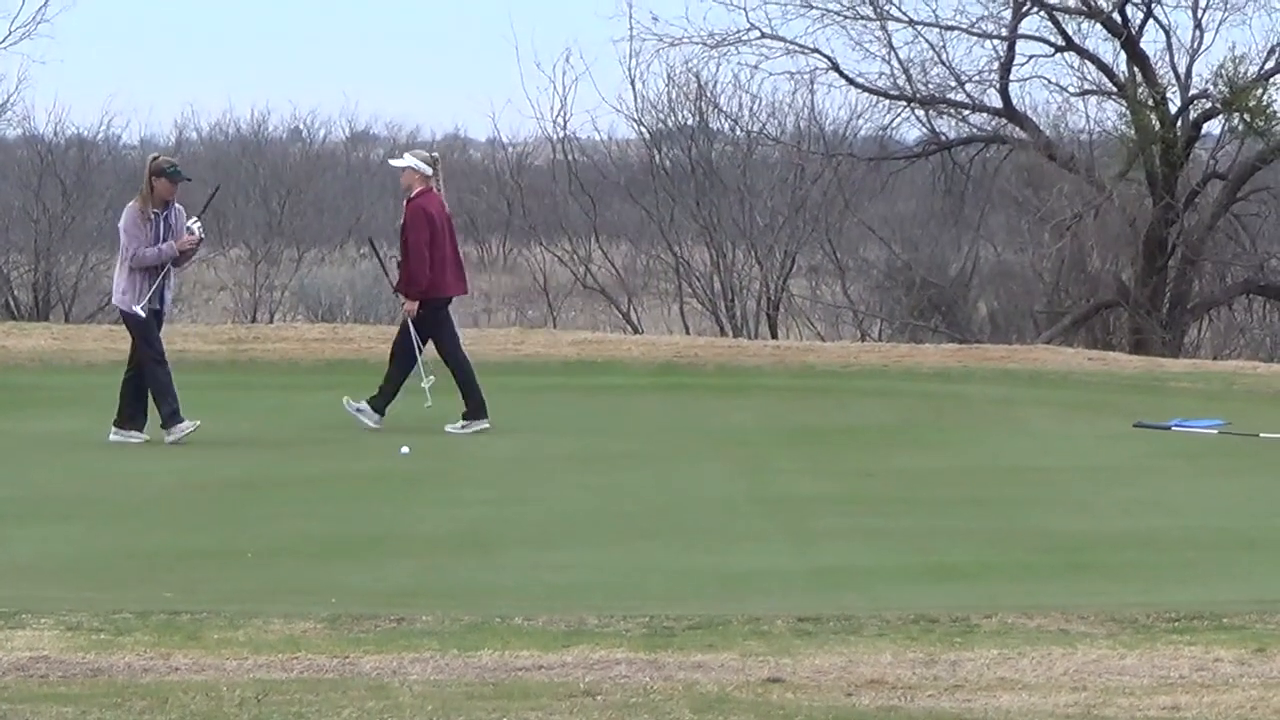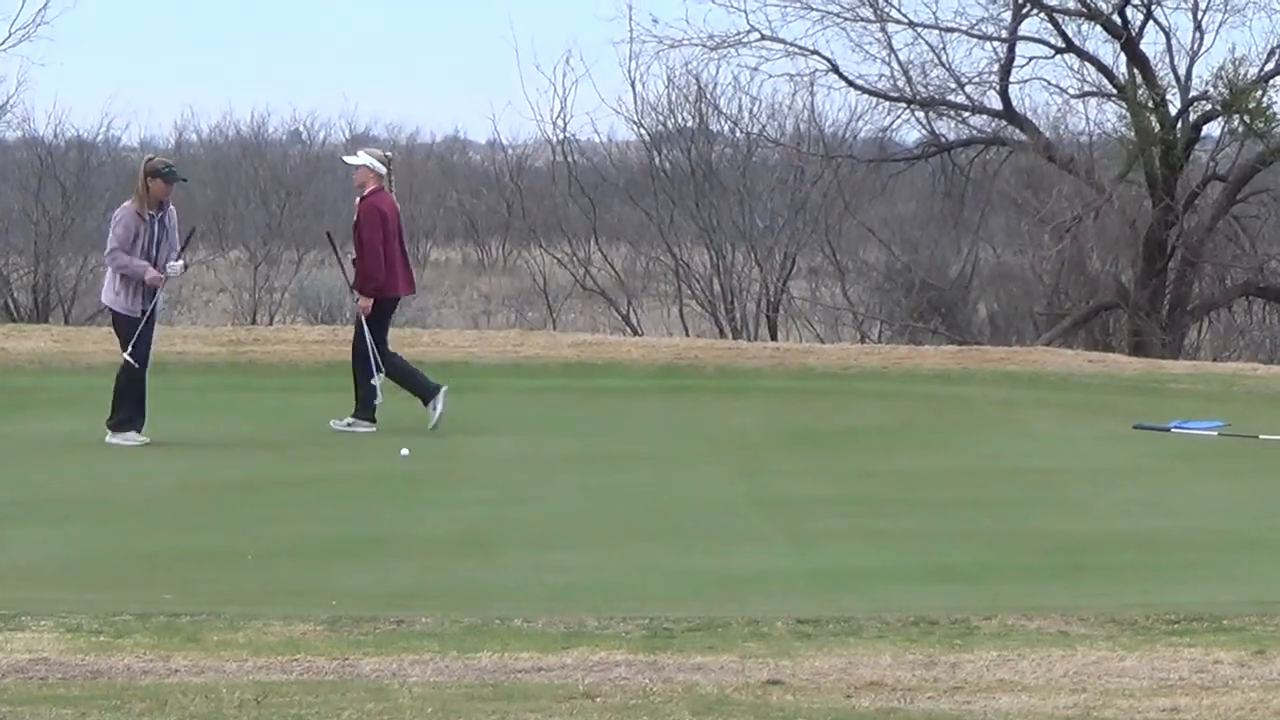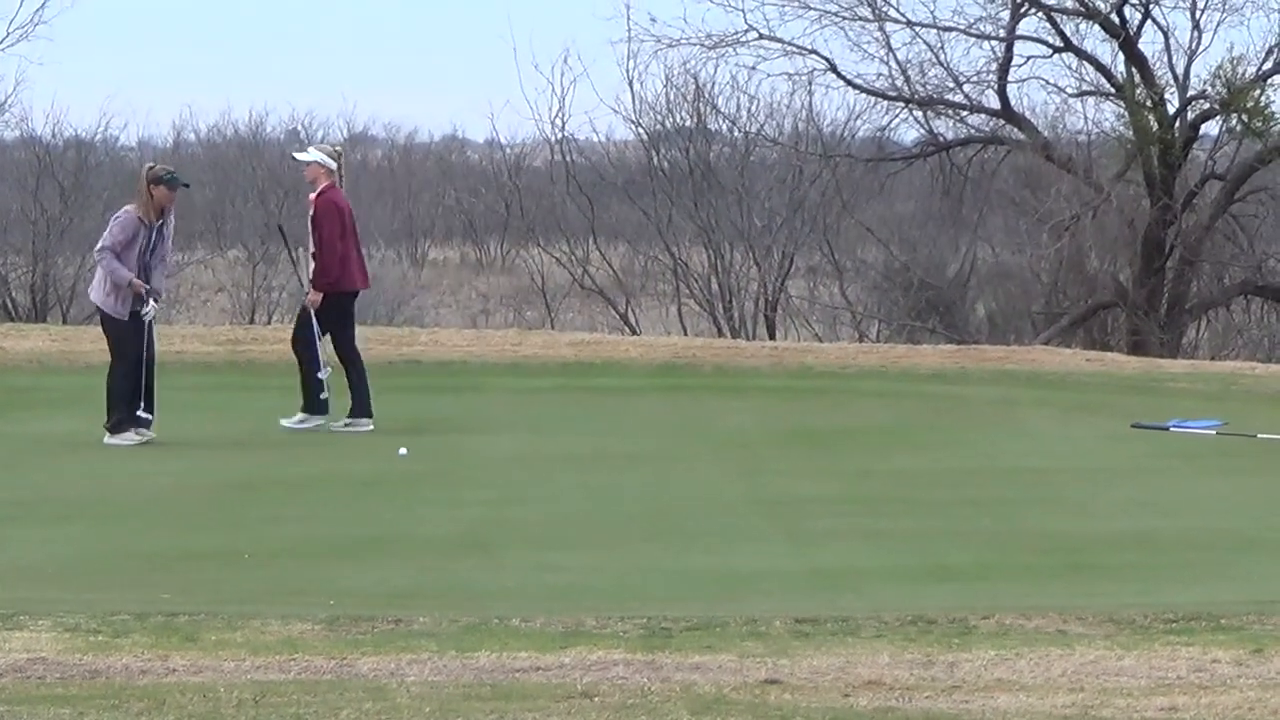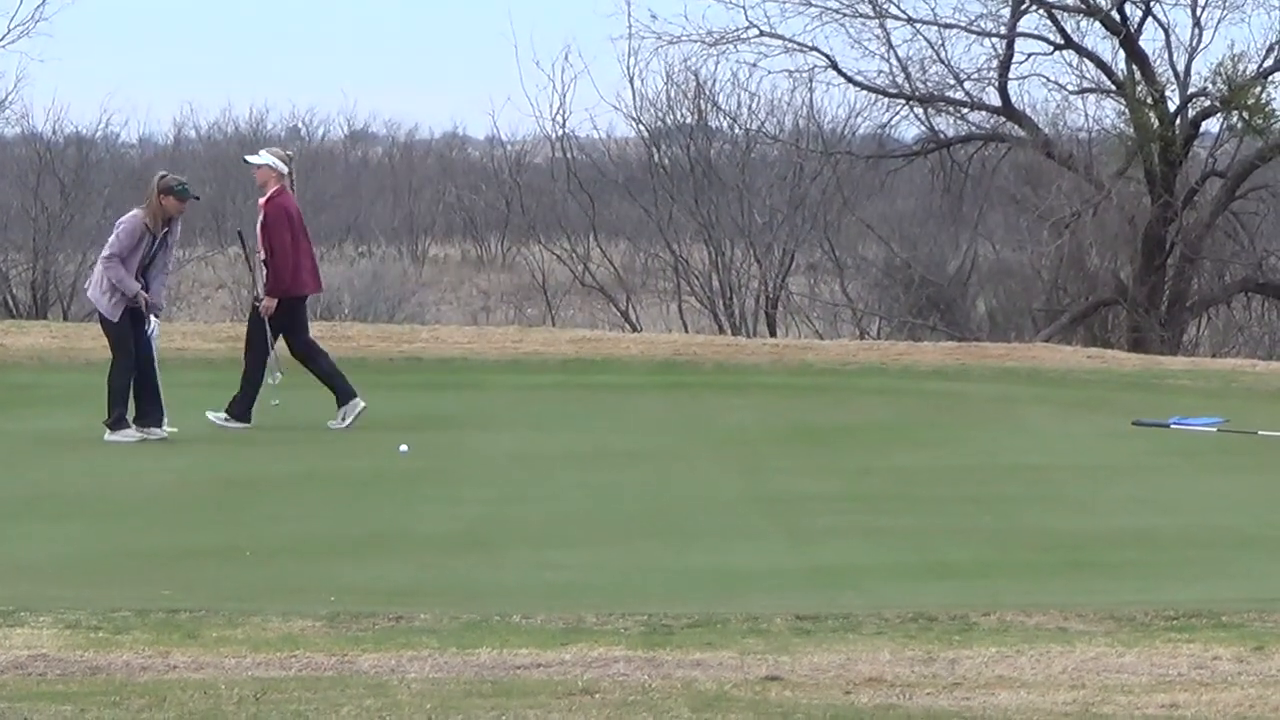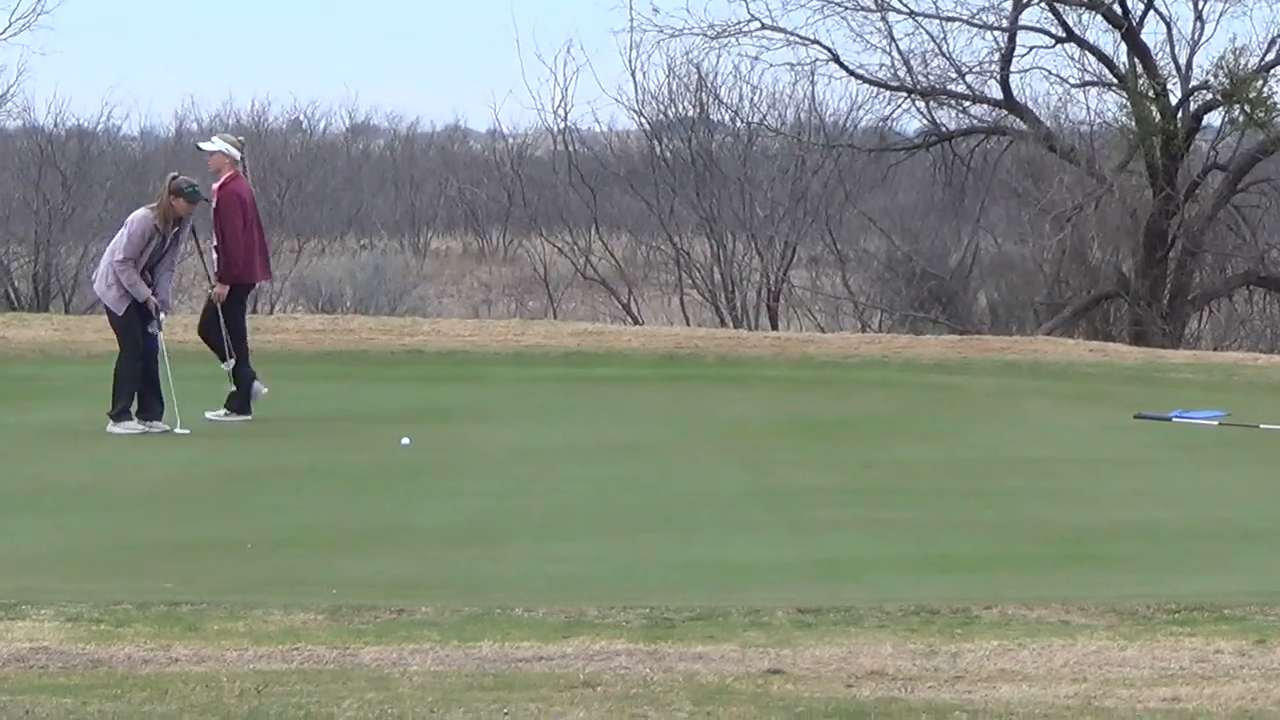
dt=0.2s
person 1, frame 1
left shoulder: (418, 207)
right shoulder: (433, 202)
left elbow: (418, 255)
left wrist: (412, 295)
left hip: (428, 290)
right hip: (437, 286)
left knee: (448, 349)
right knee: (402, 350)
left ankle: (477, 414)
right ankle: (375, 407)
person 1, frame 2
left shoulder: (371, 205)
right shoulder: (382, 200)
left elbow: (373, 253)
left wrist: (367, 293)
left hip: (380, 290)
right hip: (389, 287)
left knee: (370, 352)
right knee: (368, 351)
left ankle: (429, 391)
right ankle: (363, 415)
person 1, frame 3
left shoulder: (326, 201)
right shoulder: (331, 198)
left elbow: (328, 248)
left wrist: (318, 286)
right wrist: (320, 284)
left hip: (334, 285)
right hip: (345, 283)
left knee: (305, 342)
right knee: (346, 348)
left ankle: (315, 409)
right ankle: (360, 414)
person 1, frame 4
left shoulder: (276, 205)
right shoulder: (281, 201)
left elbow: (281, 253)
left wrist: (271, 293)
left hip: (283, 289)
right hip: (295, 287)
left knee: (257, 347)
right knee: (303, 347)
left ankle: (239, 414)
right ankle: (347, 398)
person 1, frame 5
left shoulder: (229, 191)
right shoulder: (235, 187)
left elbow: (232, 240)
left wrist: (224, 280)
left hip: (235, 276)
right hip: (241, 274)
left knee: (228, 337)
right knee: (210, 330)
left ankle: (239, 406)
right ankle: (248, 384)
person 2, frame 1
left shoulder: (177, 212)
right shoulder: (134, 212)
left elbow: (177, 254)
right elbow: (136, 256)
left wrist: (189, 247)
right wrist: (174, 247)
left hip: (158, 296)
right hip: (134, 296)
left knee: (141, 360)
right knee: (154, 357)
left ankle: (124, 426)
right ankle: (172, 423)
person 2, frame 2
left shoulder: (169, 213)
right shoulder: (128, 213)
left elbow: (170, 250)
right elbow: (113, 254)
left wrist: (175, 265)
right wrist: (145, 271)
left hip: (148, 298)
right hip: (124, 297)
left knee: (139, 359)
right knee: (135, 360)
left ankle: (128, 426)
right ankle: (119, 428)
person 2, frame 3
left shoulder: (167, 220)
right shoulder: (129, 217)
left elbow: (161, 261)
right elbow: (102, 252)
left wrist: (155, 293)
right wrist: (129, 280)
left hip: (139, 300)
right hip: (114, 297)
left knee: (145, 357)
right knee: (124, 359)
left ankle: (138, 421)
right ankle: (116, 429)
person 2, frame 4
left shoulder: (172, 227)
right shoulder: (134, 221)
left elbow: (160, 269)
right elbow: (109, 259)
left wrist: (154, 306)
right wrist: (134, 291)
left hip: (136, 296)
right hip: (112, 293)
left knee: (146, 356)
right knee: (125, 356)
left ankle: (147, 421)
right ankle: (116, 426)
person 2, frame 5
left shoulder: (181, 225)
right shoulder: (142, 220)
left elbow: (166, 267)
right elbow: (122, 262)
left wrist: (161, 303)
right wrist: (146, 295)
left hip: (142, 288)
right hip: (117, 285)
left knee: (149, 348)
right knee: (132, 347)
left ankle: (149, 415)
right ankle: (120, 417)
